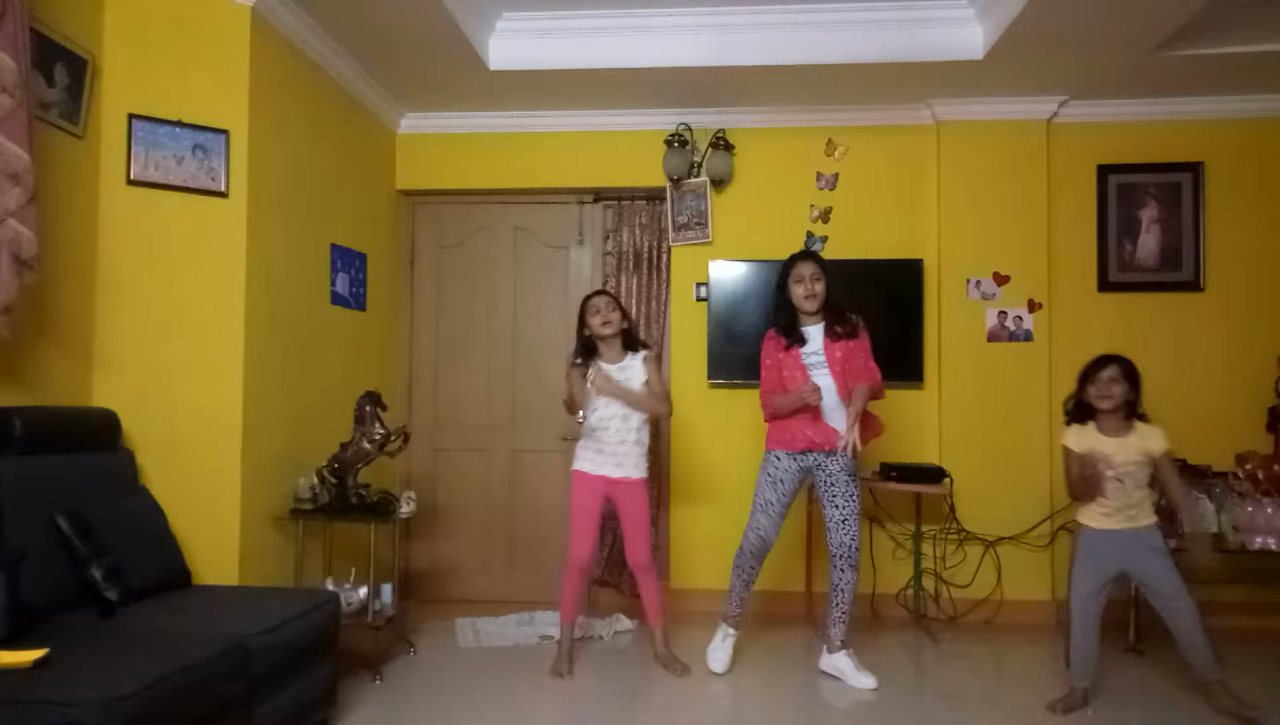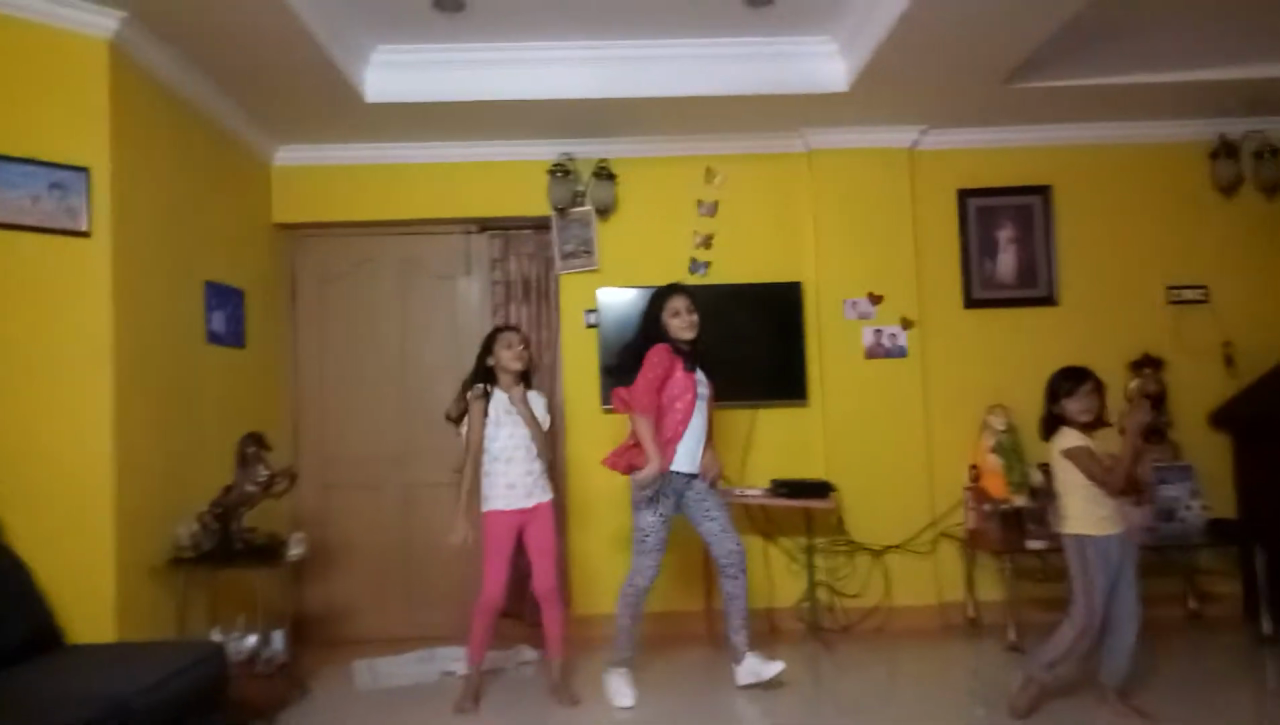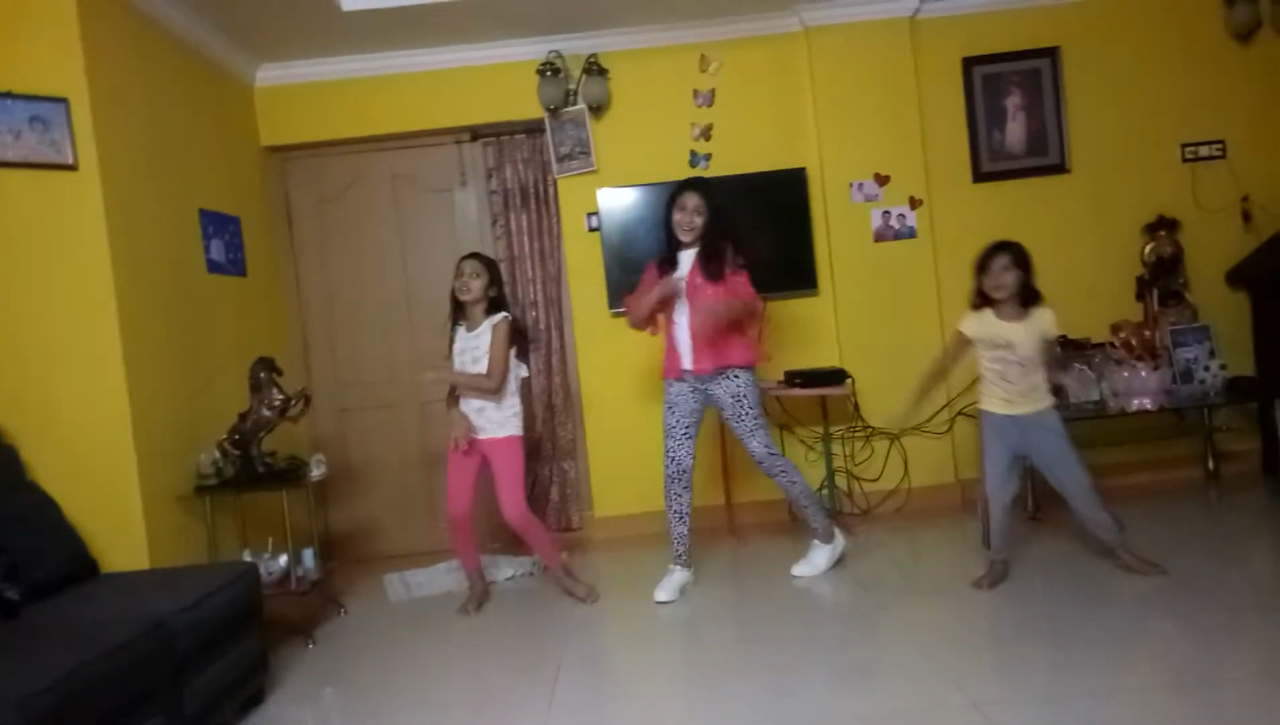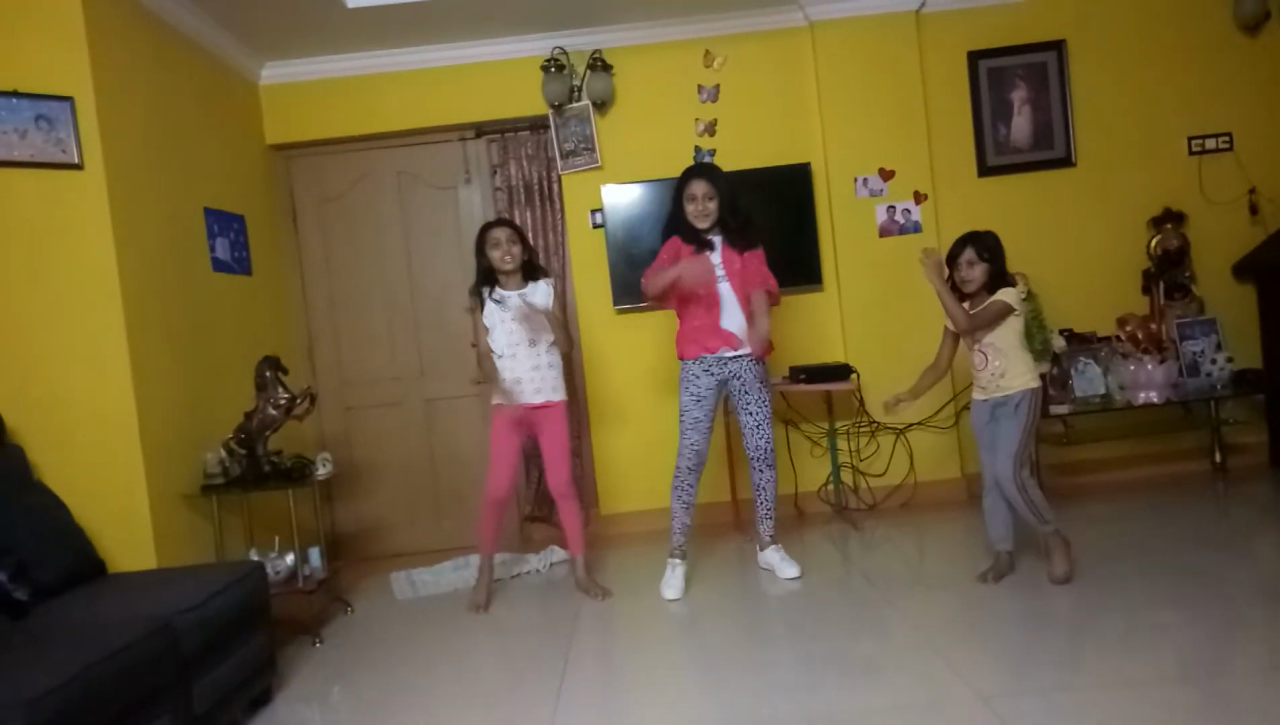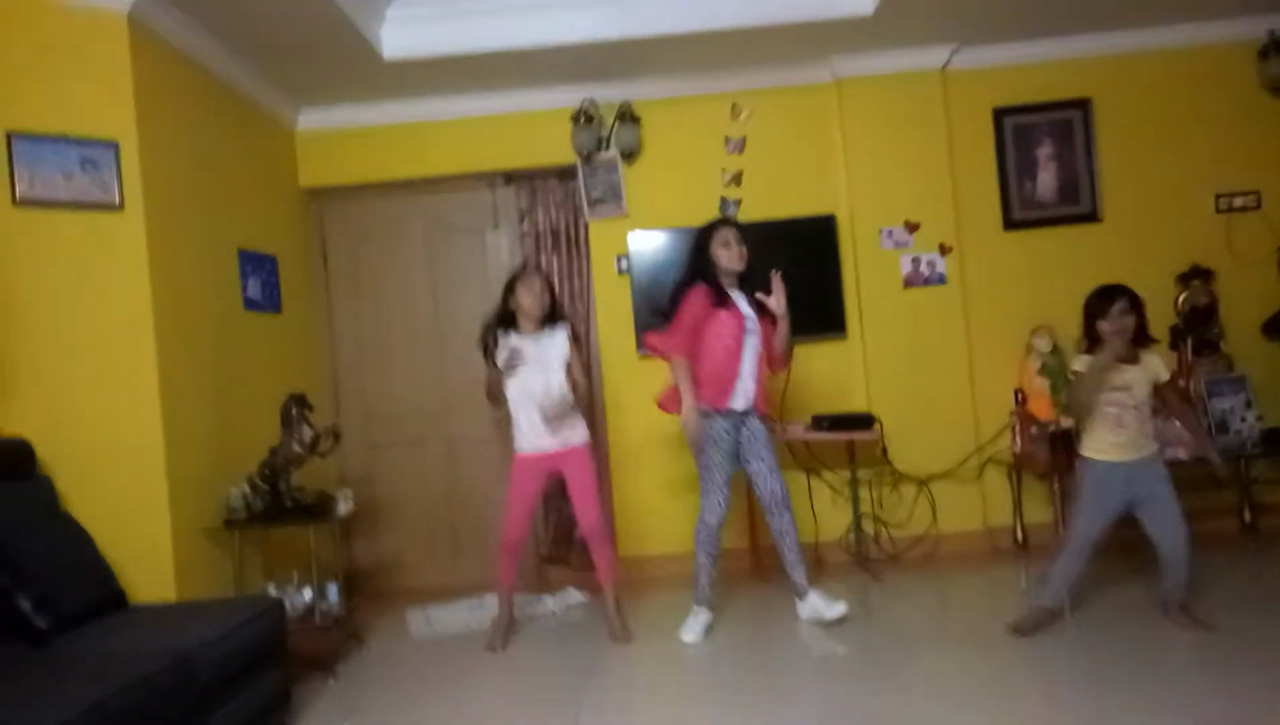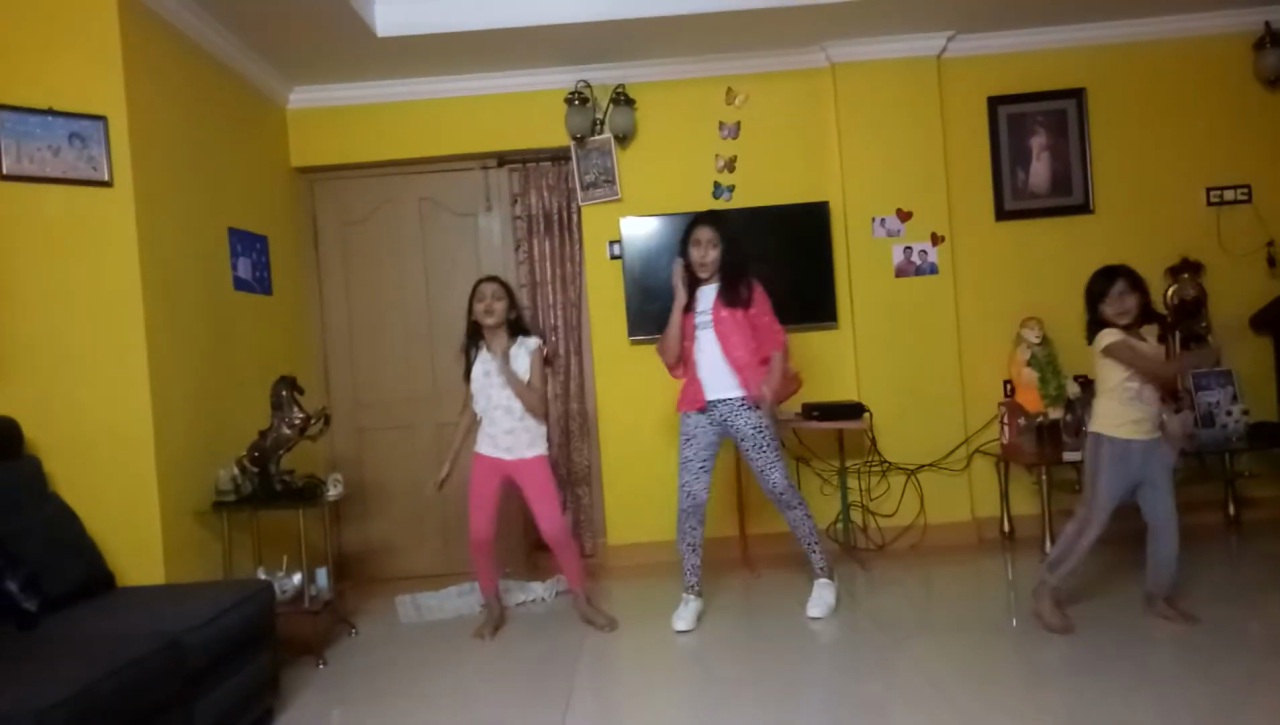
dt=0.7s
person 1, frame 1
left shoulder: (849, 328)
right shoulder: (775, 341)
left elbow: (863, 380)
right elbow: (769, 404)
left wrist: (852, 420)
right wrist: (800, 397)
left hip: (837, 449)
right hip: (787, 449)
left knee: (845, 546)
right knee: (756, 538)
left ankle: (836, 650)
right ankle: (730, 625)
person 1, frame 2
left shoulder: (696, 364)
right shoulder: (661, 354)
right elbow: (639, 402)
left wrist: (711, 457)
right wrist: (652, 458)
left hip: (695, 476)
right hip: (661, 476)
left knee: (731, 555)
right knee: (645, 569)
left ankle: (744, 658)
right ankle: (619, 667)
person 1, frame 3
left shoulder: (721, 257)
right shoulder: (662, 265)
left elbow: (747, 306)
right elbow: (635, 317)
left wrist: (721, 310)
right wrist: (660, 296)
left hip: (728, 371)
right hip: (680, 378)
left knee: (764, 455)
right knee: (677, 469)
left ankle: (825, 536)
right ankle: (680, 565)
person 1, frame 4
left shoulder: (744, 243)
right shoulder: (678, 246)
left elbow: (763, 289)
right elbow: (650, 286)
left wrist: (760, 323)
right wrist: (680, 271)
left hip: (747, 359)
right hip: (700, 362)
left knee: (762, 450)
right knee: (690, 456)
left ankle: (768, 546)
right ankle: (677, 559)
person 1, frame 5
left shoulder: (751, 300)
right shoulder: (701, 294)
left elbow: (778, 359)
right elbow: (676, 344)
left wrist: (781, 314)
right wrist: (688, 398)
left hip: (748, 414)
right hip: (712, 414)
left knee: (776, 498)
right knee: (715, 508)
left ankle: (805, 595)
right ankle: (701, 606)
person 1, frame 6
left shoulder: (746, 291)
right shoulder: (687, 301)
left elbow: (774, 344)
right elbow: (672, 360)
left wrist: (771, 388)
right wrist: (679, 300)
left hip: (746, 404)
right hip: (699, 410)
left knee: (780, 489)
right knee: (690, 500)
left ankle: (823, 575)
right ankle: (691, 595)
person 2, frame 1
left shoulder: (643, 361)
right shoulder: (582, 365)
left elbow: (663, 407)
right elbow: (571, 405)
left wrist: (615, 387)
right wrist: (578, 393)
left hip: (631, 474)
right hip: (588, 471)
left knee: (641, 559)
right knee: (579, 558)
left ankle: (660, 645)
right ankle: (565, 644)
person 2, frame 2
left shoulder: (536, 400)
right shoulder: (480, 396)
left elbow: (545, 453)
right elbow: (471, 456)
left wrist: (526, 413)
right wrist: (462, 515)
left hip: (538, 503)
right hip: (497, 507)
left knee: (547, 588)
right knee: (492, 595)
left ankle: (557, 674)
right ankle: (472, 679)
person 2, frame 3
left shoulder: (500, 323)
right shoulder: (460, 331)
left elbow: (494, 382)
right elbow: (455, 386)
left wrist: (454, 380)
right wrist: (454, 410)
left hip: (503, 432)
right hip: (467, 432)
left knee: (515, 513)
right knee: (457, 514)
left ankle: (563, 574)
right ankle: (477, 585)
person 2, frame 4
left shoulder: (544, 288)
right shoulder: (482, 299)
left elbow: (564, 342)
right elbow: (484, 356)
left wrist: (543, 320)
right wrist: (504, 391)
left hip: (551, 401)
right hip: (509, 404)
left knee: (563, 486)
right knee: (497, 490)
left ankle: (581, 571)
right ankle: (484, 573)
person 2, frame 5
left shoulder: (562, 337)
right shoulder: (500, 344)
left elbow: (583, 389)
right elbow: (495, 400)
left wrist: (568, 408)
right wrist: (504, 366)
left hip: (572, 445)
right hip: (530, 451)
left knee: (593, 527)
right knee: (512, 534)
left ankle: (612, 610)
right ankle: (504, 614)
person 2, frame 6
left shoulder: (529, 348)
right shoulder: (473, 354)
left elbow: (539, 409)
right elbow: (470, 411)
left wrist: (507, 370)
right wrist: (449, 460)
left hip: (530, 454)
right hip: (487, 456)
left knee: (555, 530)
right knee: (479, 536)
left ankle: (582, 601)
right ankle: (493, 609)
person 3, frame 1
left shoulder: (1150, 435)
right shoulder: (1077, 437)
left elbow: (1175, 487)
right elbow: (1078, 494)
right wrist: (1089, 471)
left hip: (1143, 535)
right hip: (1096, 536)
left knee: (1181, 610)
right knee: (1082, 612)
left ankle: (1216, 686)
right ankle: (1080, 687)
person 3, frame 2
left shoulder: (1087, 440)
right shoulder: (1068, 440)
left elbow: (1122, 485)
right elbow: (1113, 483)
left wrist: (1133, 441)
right wrist: (1132, 433)
left hip: (1117, 538)
right hip: (1087, 541)
left knee: (1126, 618)
right knee: (1087, 620)
left ankle: (1112, 690)
right ankle: (1037, 679)
person 3, frame 3
left shoulder: (1044, 318)
right shoulder: (975, 323)
left elbow: (1052, 365)
right elbow: (945, 365)
right wrist: (916, 402)
left hip: (1040, 416)
right hip: (997, 420)
left knee: (1077, 484)
right knee: (997, 495)
left ankle: (1117, 547)
right ankle: (998, 560)
person 3, frame 4
left shoulder: (1007, 297)
right shoulder: (958, 311)
left elbow: (969, 325)
right elbow: (941, 365)
left wrist: (937, 282)
right wrist: (908, 395)
left hip: (1019, 396)
right hip: (983, 403)
left knee: (1008, 471)
right knee: (991, 480)
left ankle: (1052, 536)
right ankle: (1003, 553)
person 3, frame 5
left shoulder: (1152, 362)
right shoulder: (1089, 365)
left elbow: (1177, 407)
right elbow: (1080, 411)
left wrist: (1205, 442)
right wrist: (1102, 365)
left hip: (1146, 464)
right hip: (1101, 466)
left knee: (1174, 538)
right knee: (1080, 538)
left ankle: (1175, 604)
right ankle: (1046, 605)
person 3, frame 6
left shoulder: (1148, 337)
right shoulder: (1109, 340)
right elbow: (1163, 372)
left wrist: (1162, 419)
right wrist: (1203, 356)
left hip: (1150, 445)
right hip: (1111, 444)
left knee: (1165, 522)
right knee: (1091, 519)
left ankle: (1159, 596)
right ankle: (1048, 590)
